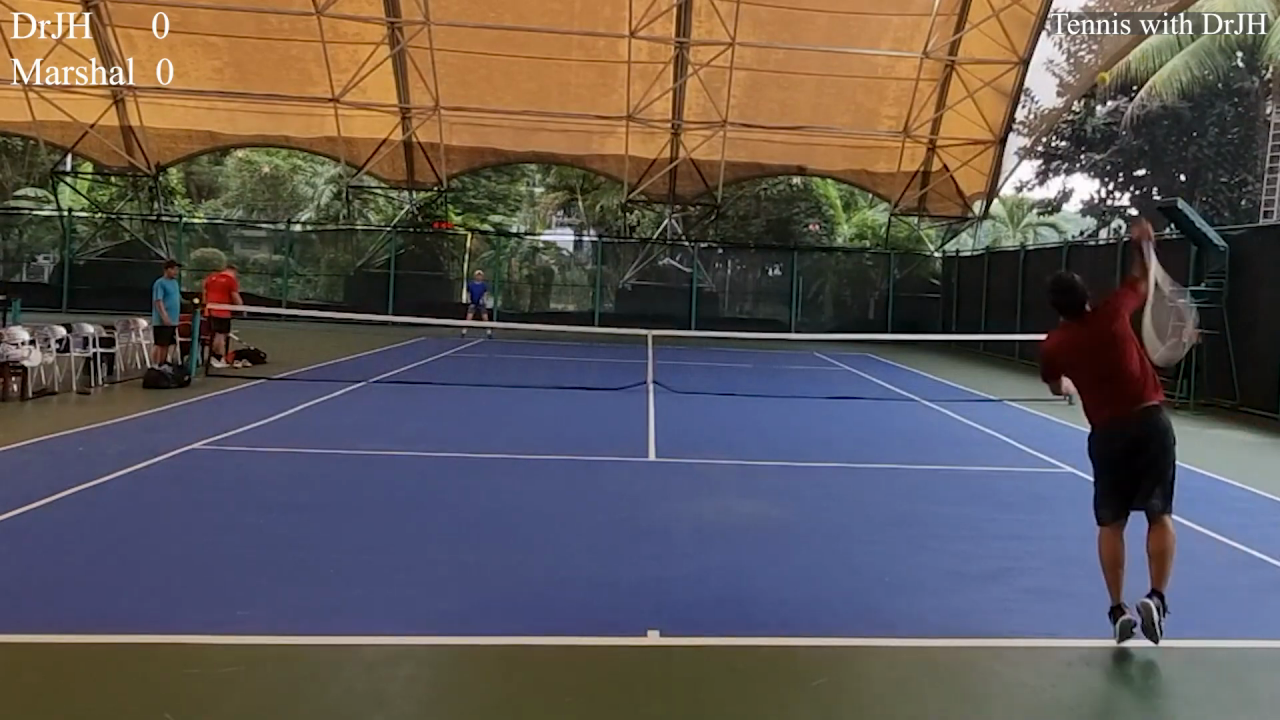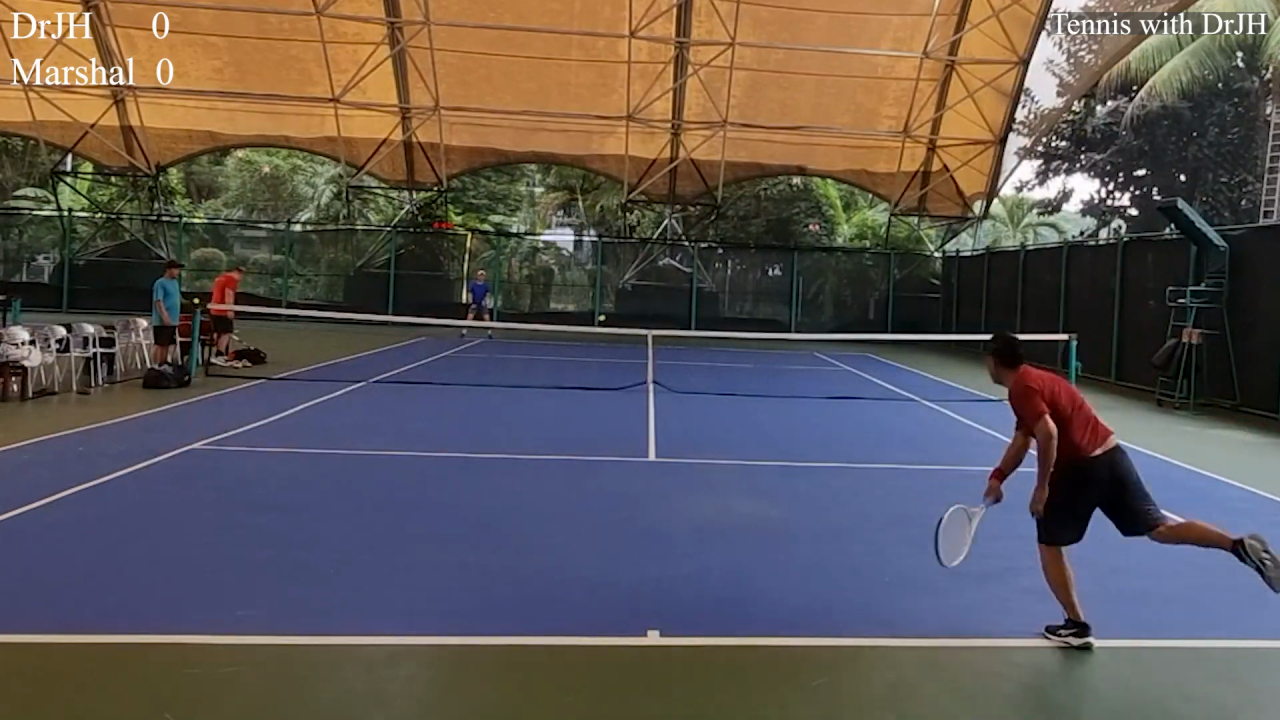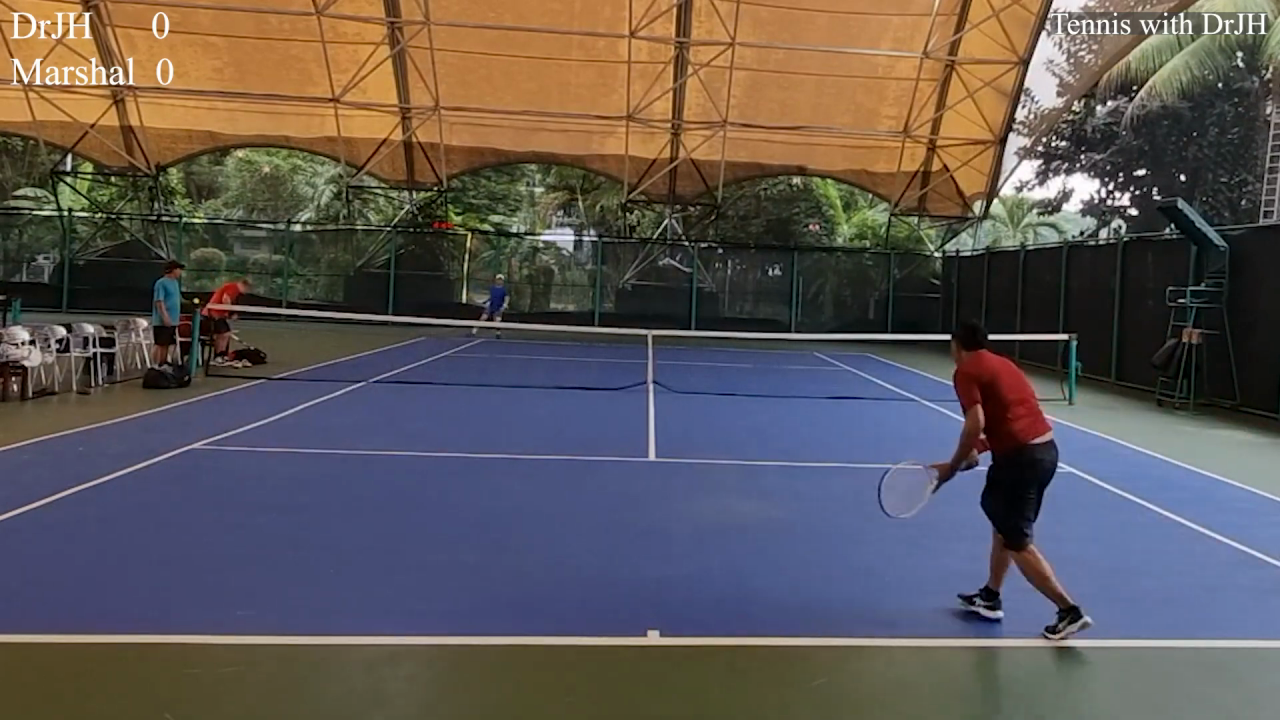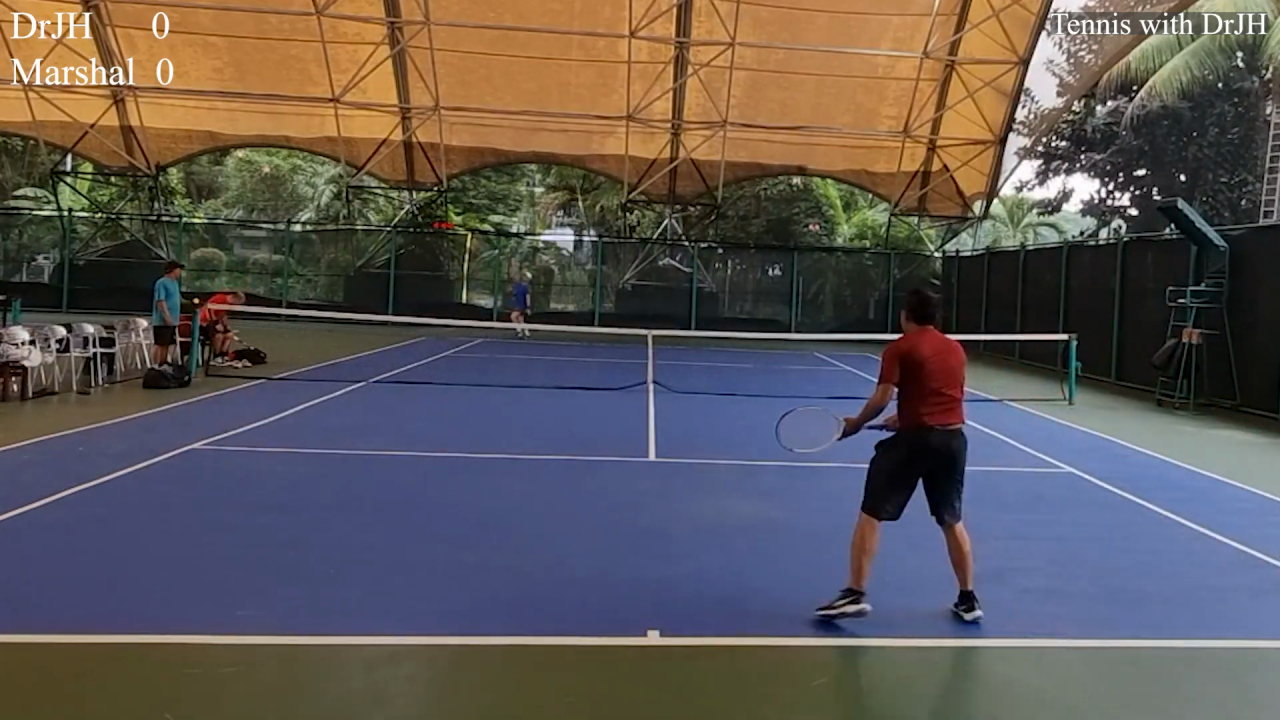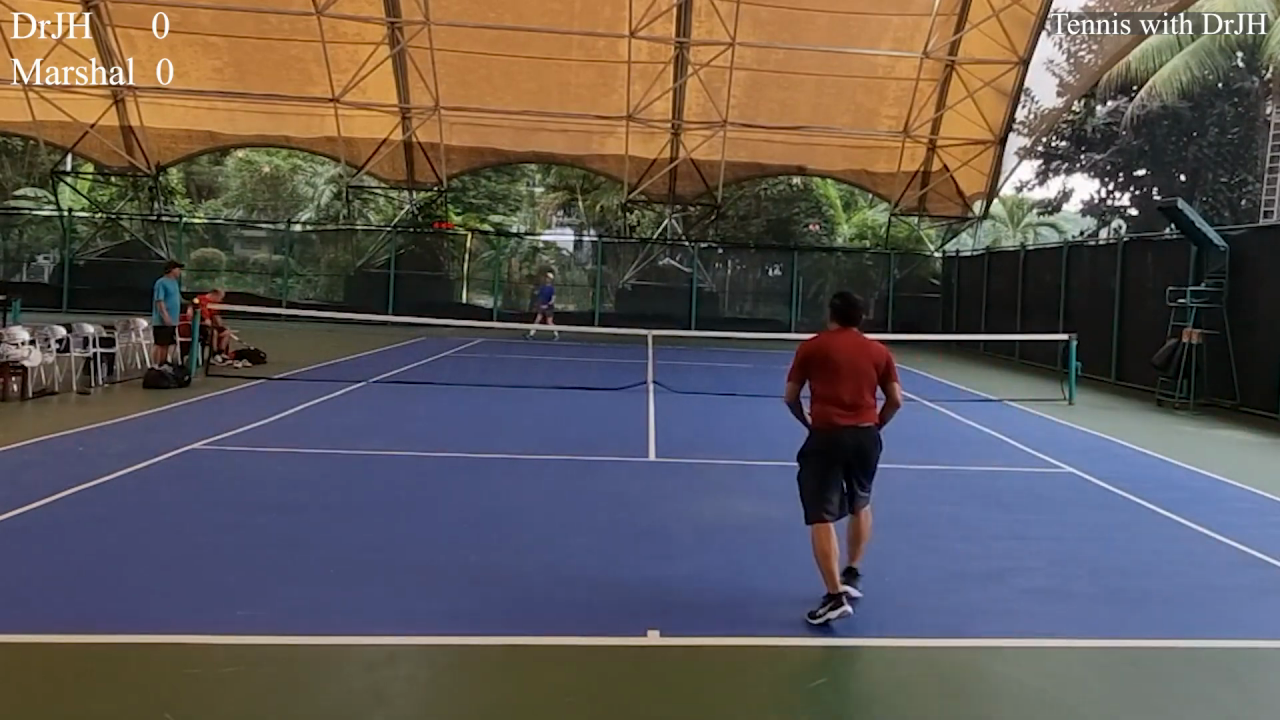
dt=0.4s
person 1, frame 1
left shoulder: (1052, 347)
right shoulder: (1108, 316)
left elbow: (1054, 384)
right elbow: (1142, 284)
right wrist: (1143, 246)
left hip: (1109, 434)
right hip: (1151, 424)
left knee: (1110, 524)
right knee: (1159, 517)
left ankle: (1118, 610)
right ankle: (1155, 598)
person 1, frame 2
left shoulder: (1024, 388)
right shoulder: (1040, 378)
left elbow: (1048, 434)
right elbow: (1022, 440)
left wrist: (1042, 490)
right wrist: (998, 476)
left hip: (1084, 467)
right hip: (1113, 458)
left knee: (1049, 544)
right knee: (1160, 525)
left ankle: (1075, 627)
right ankle: (1244, 546)
person 1, frame 3
left shoulder: (967, 372)
right shoulder: (1004, 366)
left elbow: (975, 422)
left wrist: (953, 465)
right wrist: (981, 446)
left hip: (1019, 457)
right hip: (1046, 449)
left knee: (1016, 542)
right knee: (1006, 526)
left ankle: (1069, 611)
right ankle: (989, 597)
person 1, frame 4
left shoulder: (901, 348)
right shoulder: (955, 349)
left elbow: (882, 397)
left wrist: (856, 422)
left hip: (915, 440)
right hip: (954, 440)
left knee: (871, 515)
right knee: (951, 521)
left ankle: (856, 594)
right ankle: (968, 599)
person 1, frame 5
left shoulder: (812, 347)
right shoulder: (879, 352)
left elbow: (790, 397)
right elbow: (895, 400)
left wrist: (808, 423)
left hip: (827, 438)
right hip: (865, 438)
left knee: (822, 519)
right knee: (859, 505)
left ankle: (835, 597)
right ankle: (852, 575)
